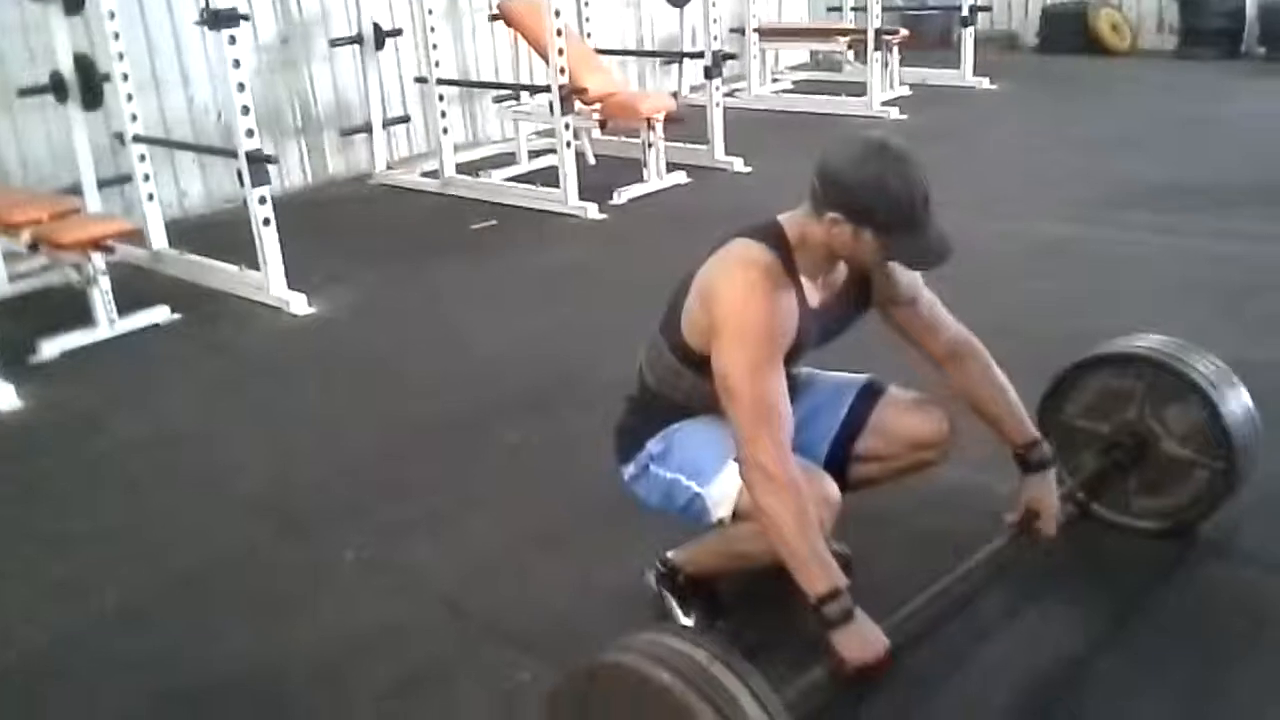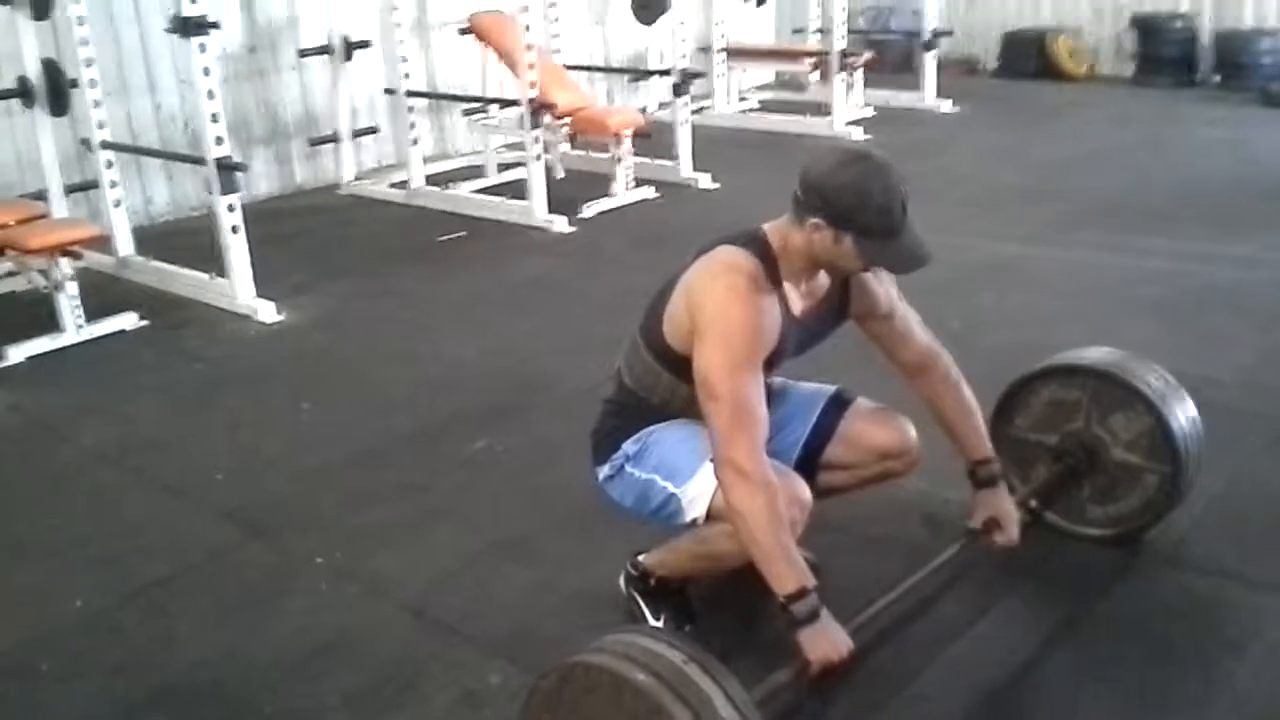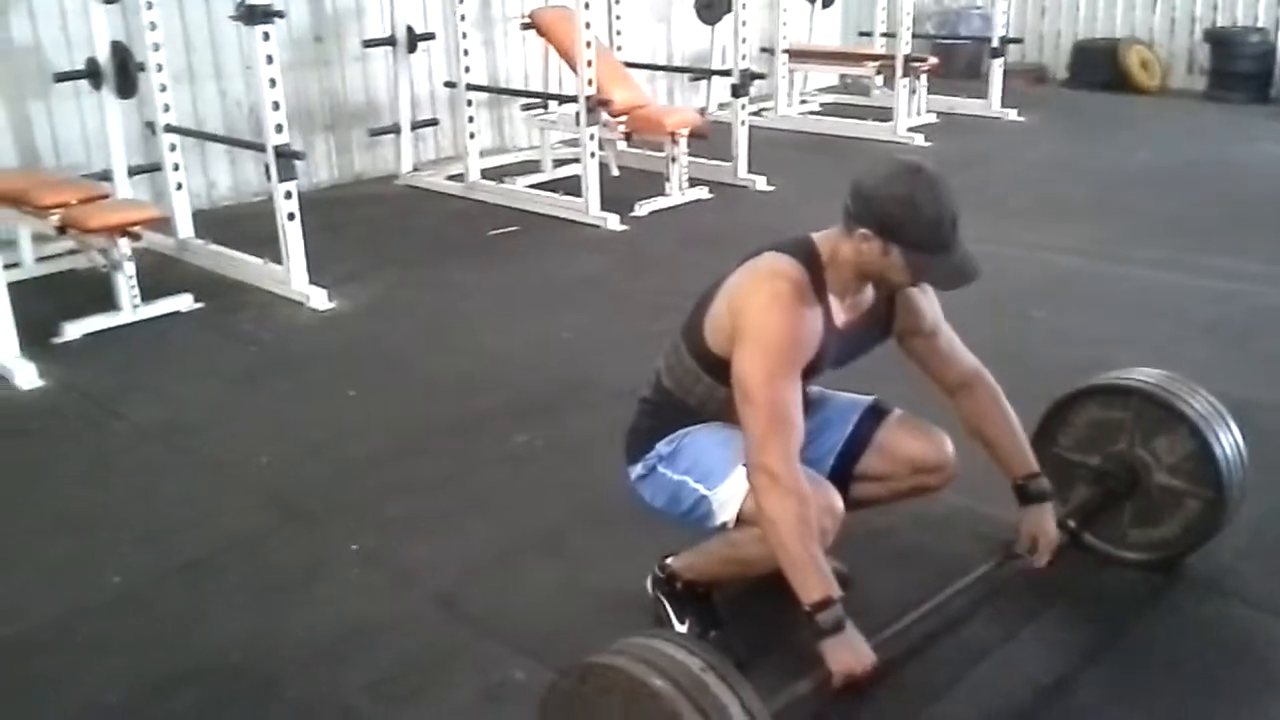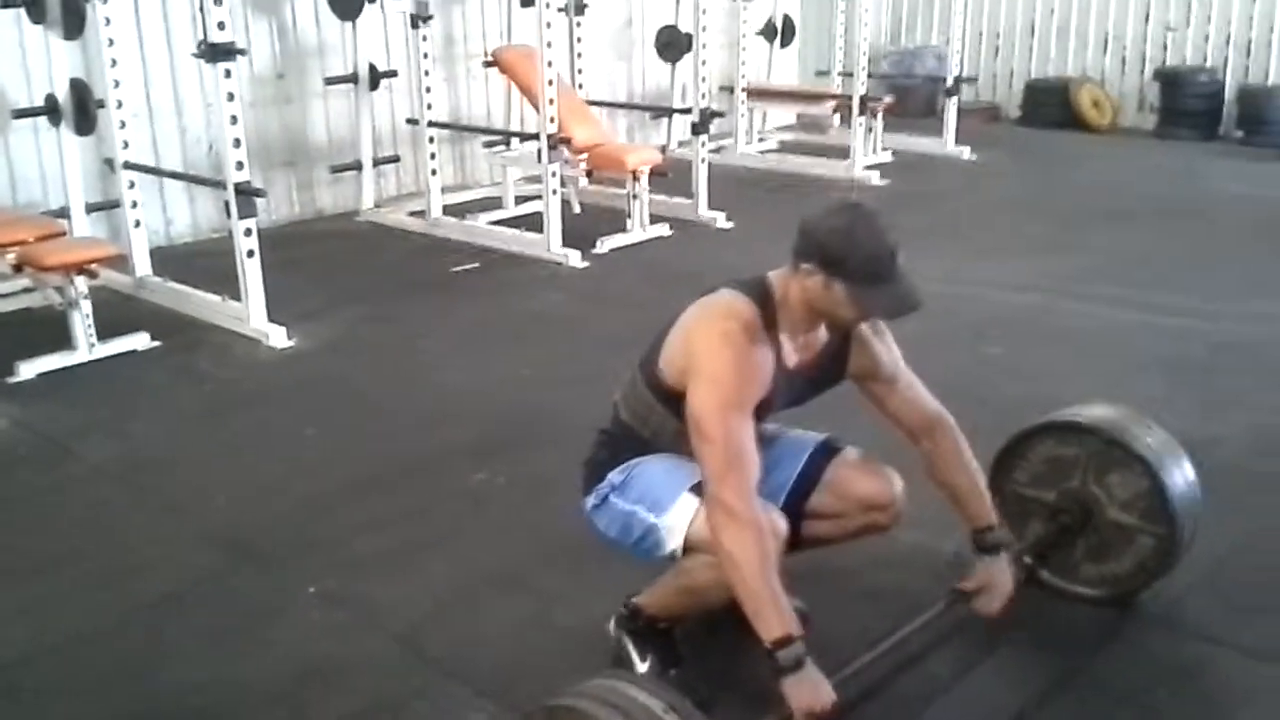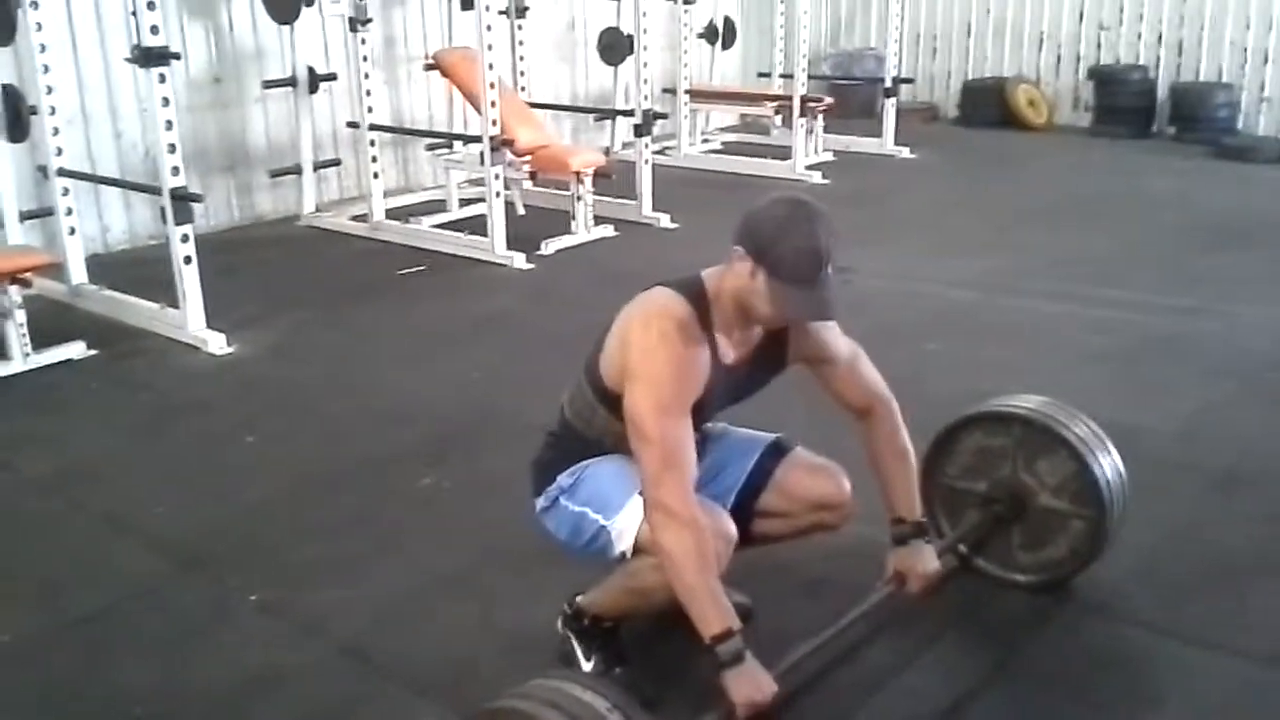
dt=0.7s
person 1, frame 1
left shoulder: (870, 259)
right shoulder: (753, 288)
left elbow: (957, 350)
right elbow: (766, 466)
left wrist: (1036, 462)
right wrist: (839, 612)
right hip: (668, 437)
left knee: (927, 432)
right knee: (814, 503)
left ankle: (798, 536)
right ankle: (680, 571)
person 1, frame 2
left shoulder: (855, 274)
right shoulder: (736, 293)
left elbow: (926, 362)
right elbow: (741, 467)
left wrist: (988, 476)
right wrist: (807, 612)
right hip: (642, 438)
left knee: (893, 443)
right knee: (786, 505)
left ankle: (767, 540)
right ankle: (650, 574)
person 1, frame 3
left shoulder: (895, 287)
right shoulder: (781, 301)
left elbow: (968, 383)
right elbow: (774, 472)
left wrist: (1034, 493)
right wrist: (831, 623)
left hip: (773, 414)
right hip: (676, 440)
left knee: (930, 459)
right knee: (815, 514)
left ankle: (788, 547)
right ankle: (679, 578)
person 1, frame 4
left shoulder: (855, 334)
right shoulder: (731, 338)
left elbow: (931, 426)
right elbow: (732, 507)
left wrist: (991, 543)
right wrist: (791, 660)
left hip: (731, 449)
right hip: (630, 471)
left knee: (880, 497)
right knee: (761, 534)
left ankle: (746, 579)
right ankle: (643, 617)
person 1, frame 5
left shoulder: (798, 323)
right shoulder: (666, 333)
left elbow: (876, 406)
right elbow: (671, 508)
left wrist: (910, 533)
right wrist: (732, 656)
left hip: (680, 447)
right hip: (580, 474)
left knee: (829, 497)
right knee: (707, 537)
left ankle: (690, 579)
right ankle: (588, 617)
